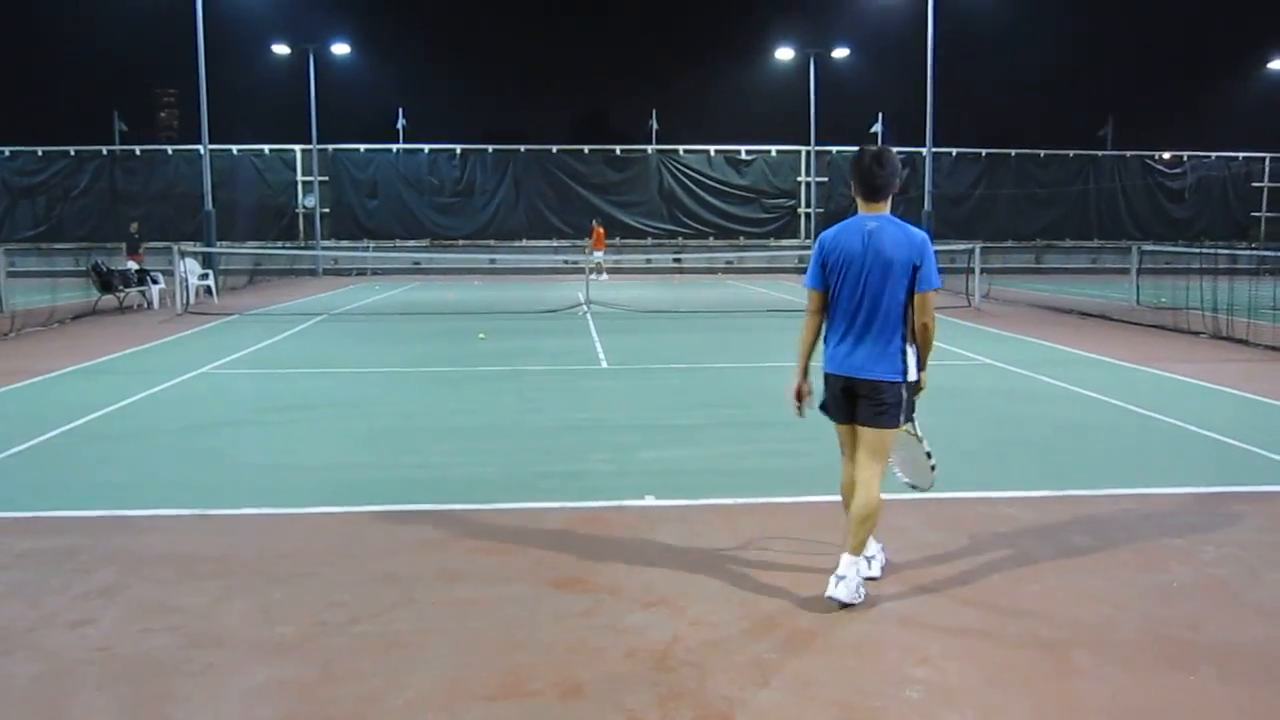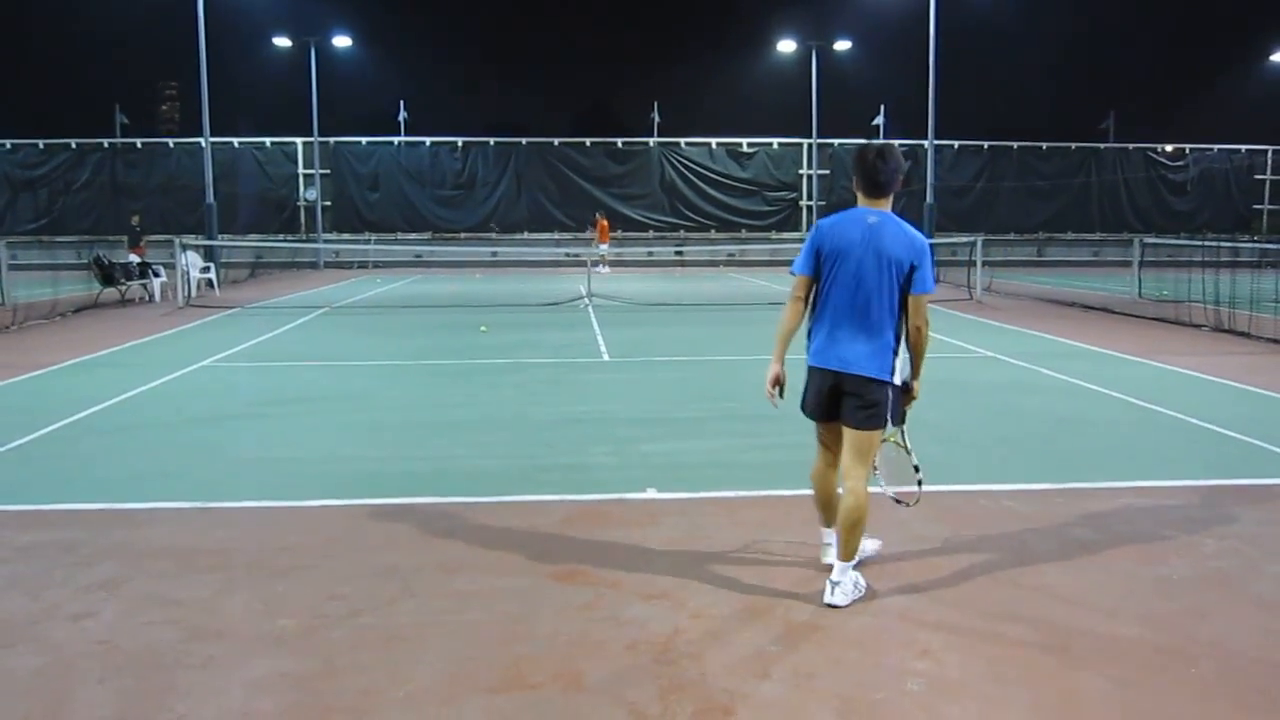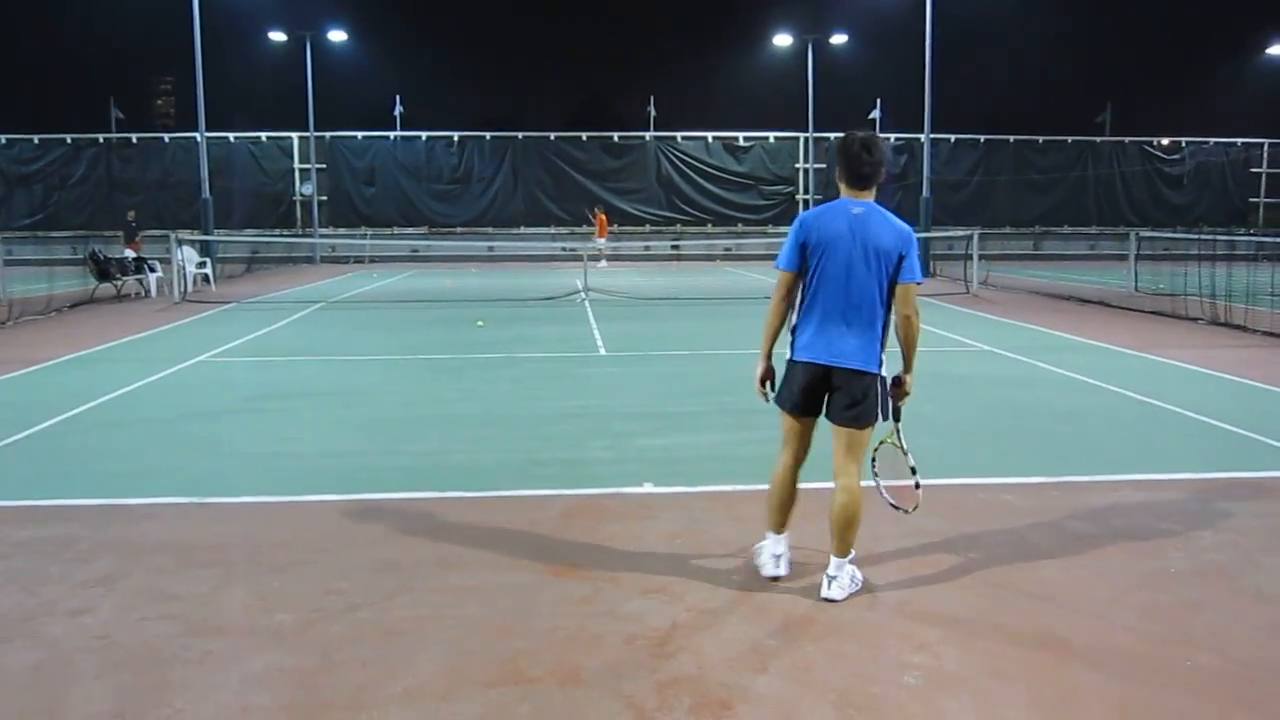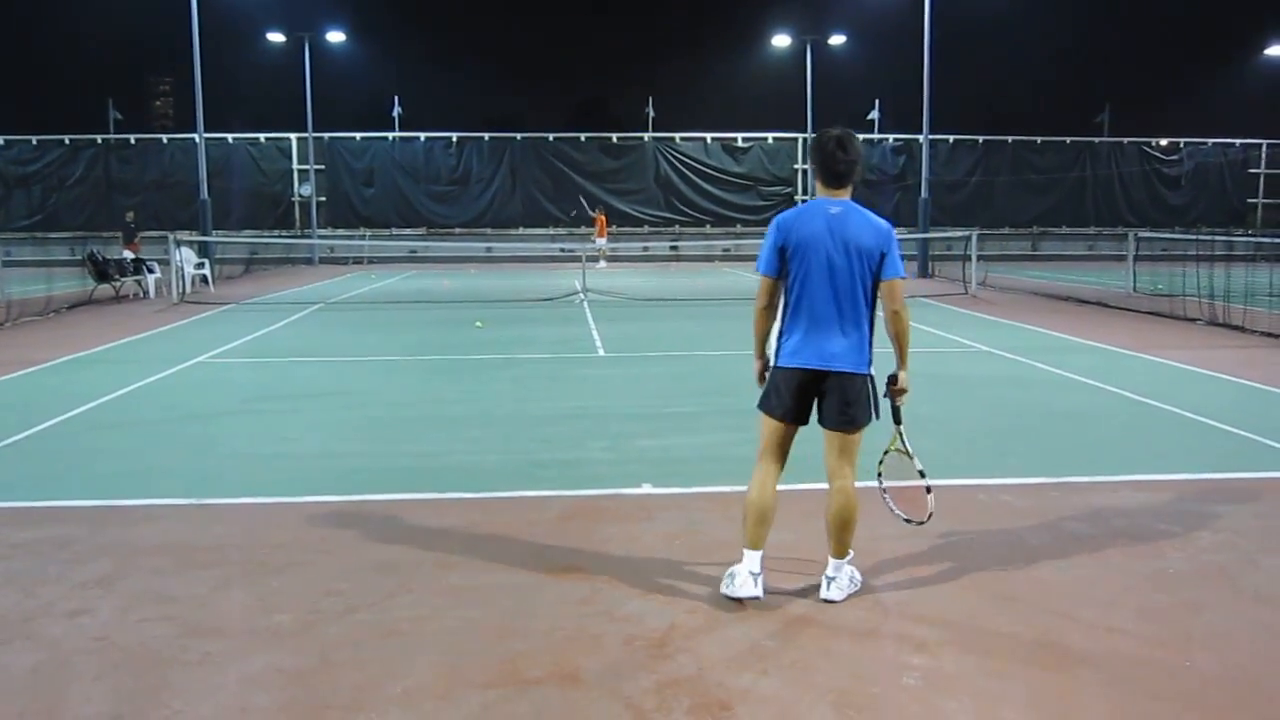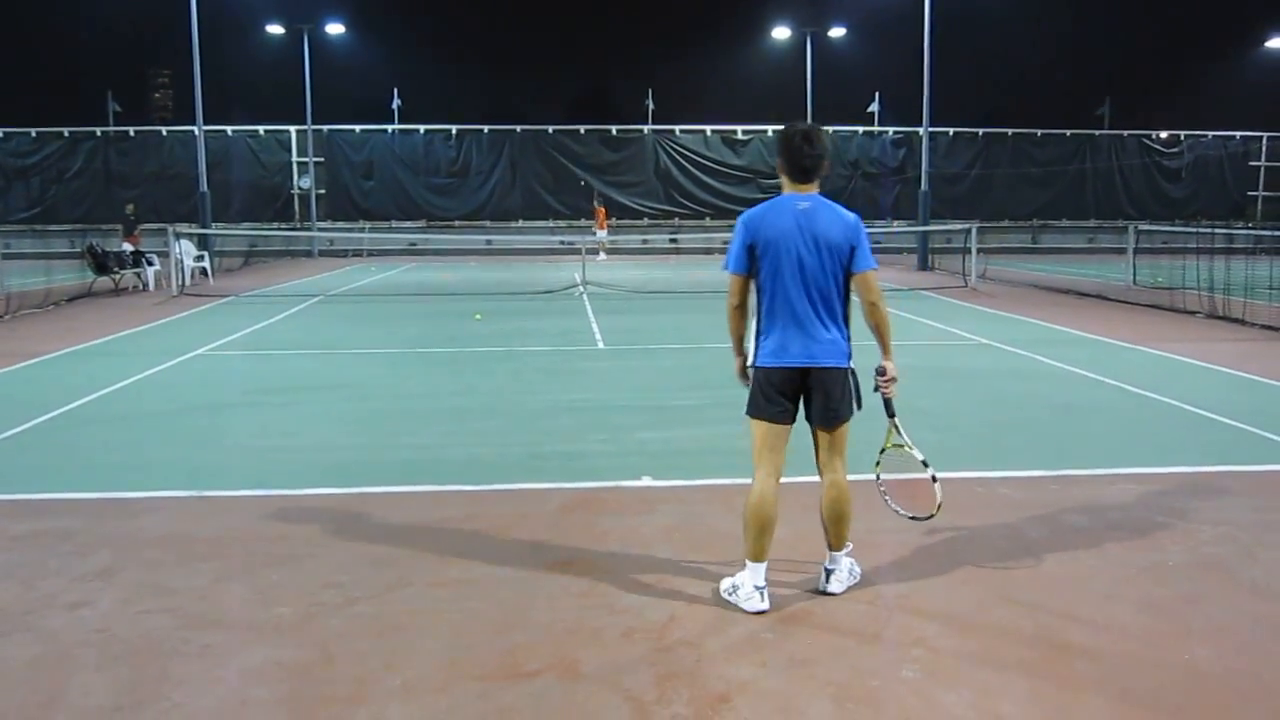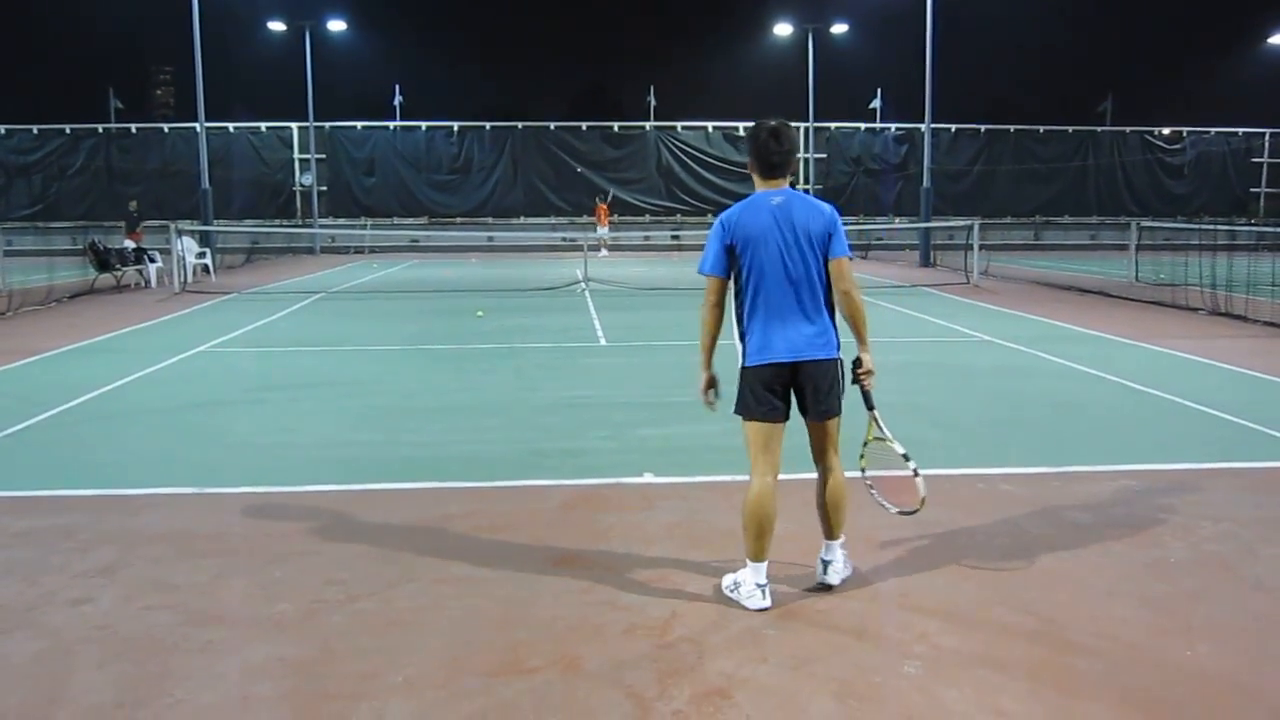
dt=0.2s
person 1, frame 1
left shoulder: (830, 240)
right shoulder: (915, 243)
left elbow: (813, 313)
right elbow: (923, 319)
left wrist: (801, 372)
right wrist: (921, 367)
left hip: (839, 370)
right hip: (888, 373)
left knee: (853, 465)
right knee: (870, 474)
left ankle: (864, 552)
right ankle: (846, 574)
person 1, frame 2
left shoulder: (825, 230)
right shoulder: (914, 243)
left elbow: (797, 300)
right elbow: (917, 323)
left wrist: (777, 359)
right wrist: (915, 377)
left hip: (823, 364)
right hip: (874, 372)
left knee: (827, 456)
right knee: (855, 475)
left ankle: (833, 539)
right ankle: (841, 578)
person 1, frame 3
left shoulder: (808, 223)
right shoulder: (901, 235)
left elbow: (782, 298)
right elbow: (906, 313)
left wrist: (765, 356)
right wrist: (907, 370)
left hip: (806, 358)
right hip: (860, 366)
left knee: (790, 456)
right knee: (847, 471)
left ankle: (774, 549)
right ankle: (839, 572)
person 1, frame 4
left shoulder: (785, 225)
right shoulder: (879, 231)
left elbow: (765, 303)
right elbow: (896, 308)
left wrist: (760, 357)
right wrist: (902, 366)
left hip: (793, 363)
right hip: (849, 368)
left knee: (767, 468)
right knee: (841, 476)
left ankle: (749, 572)
right ankle: (837, 574)
person 1, frame 5
left shoulder: (753, 222)
right shoulder: (847, 223)
left elbow: (737, 301)
right elbow: (871, 299)
left wrist: (739, 353)
right wrist: (887, 356)
left hip: (773, 362)
right hip: (830, 362)
left knee: (765, 474)
right knee: (832, 472)
left ankle: (752, 582)
right ankle: (838, 567)
person 1, frame 6
left shoulder: (730, 222)
right shoulder: (824, 215)
left elbow: (713, 302)
right elbow: (845, 289)
left wrist: (705, 365)
right wrist: (864, 347)
left hip: (762, 360)
right hip: (820, 357)
left knee: (763, 472)
right knee: (829, 462)
left ankle: (755, 581)
right ankle: (833, 558)
